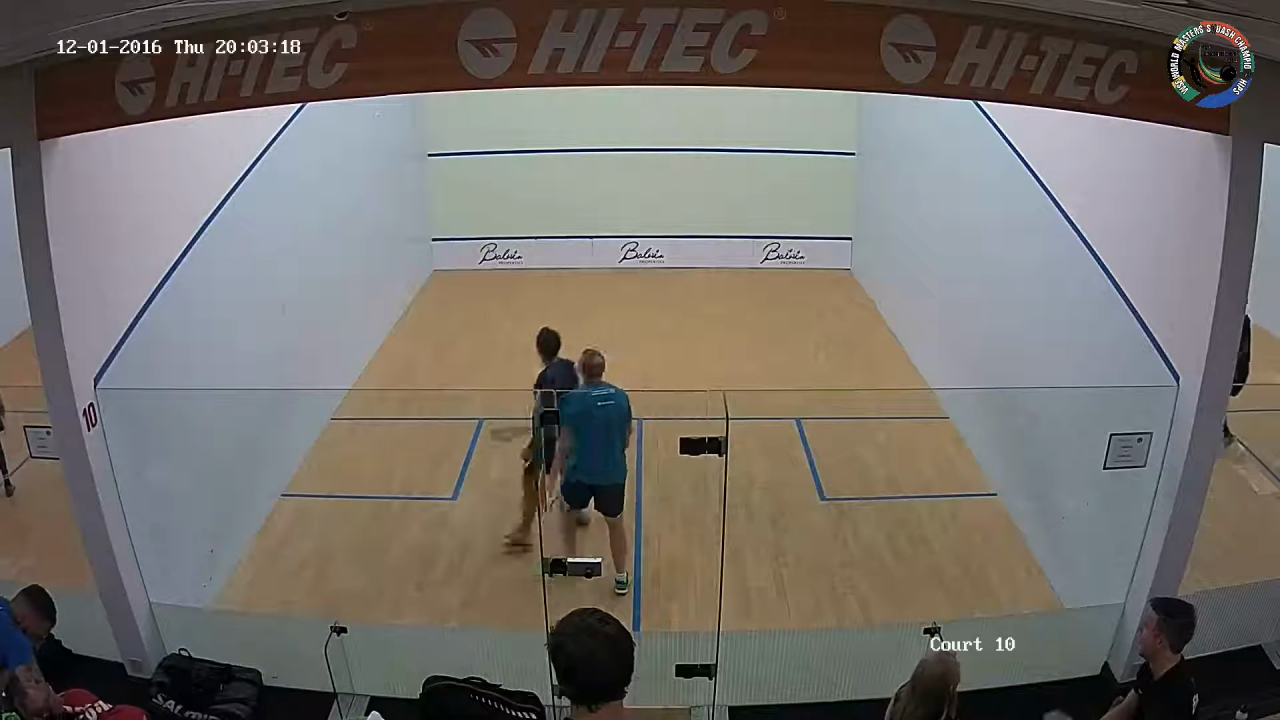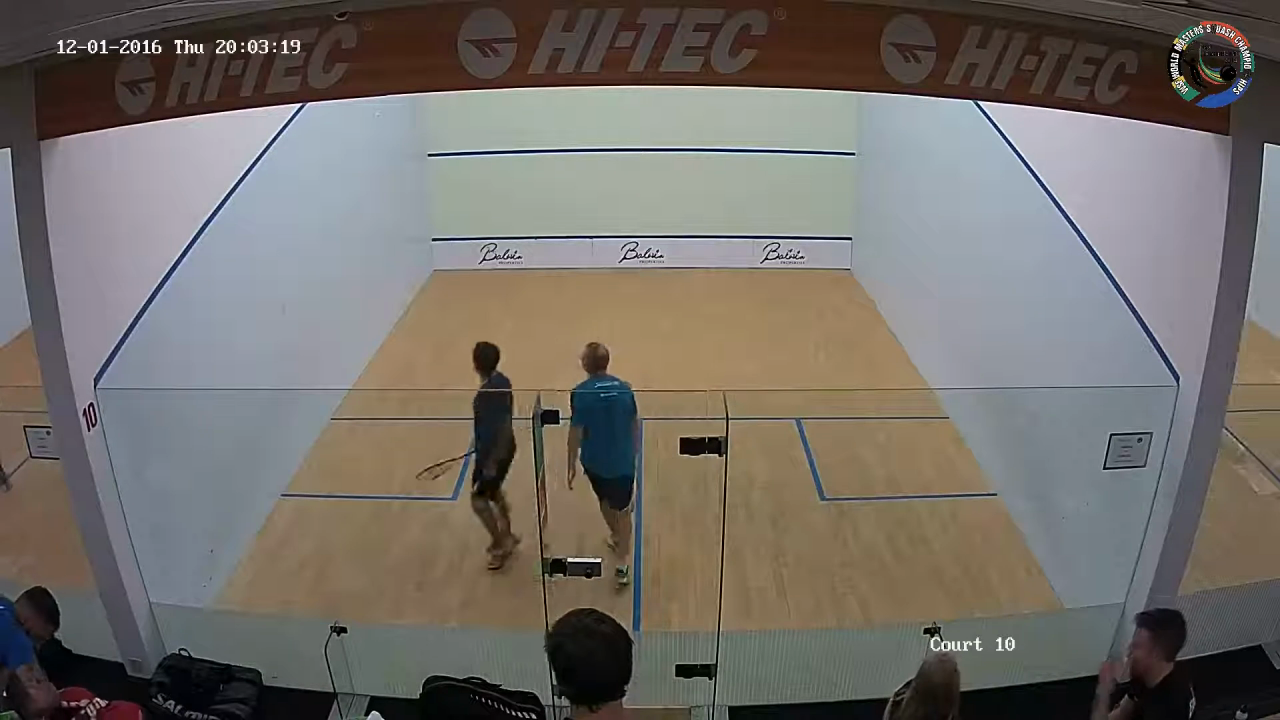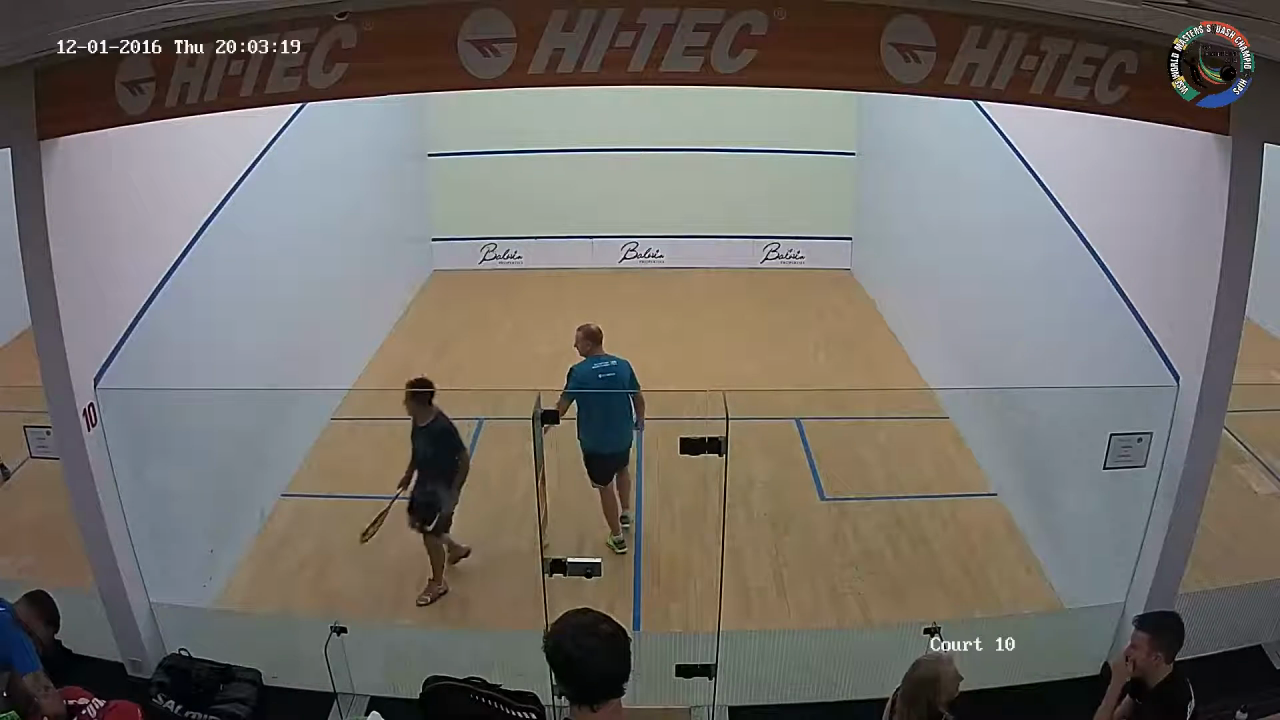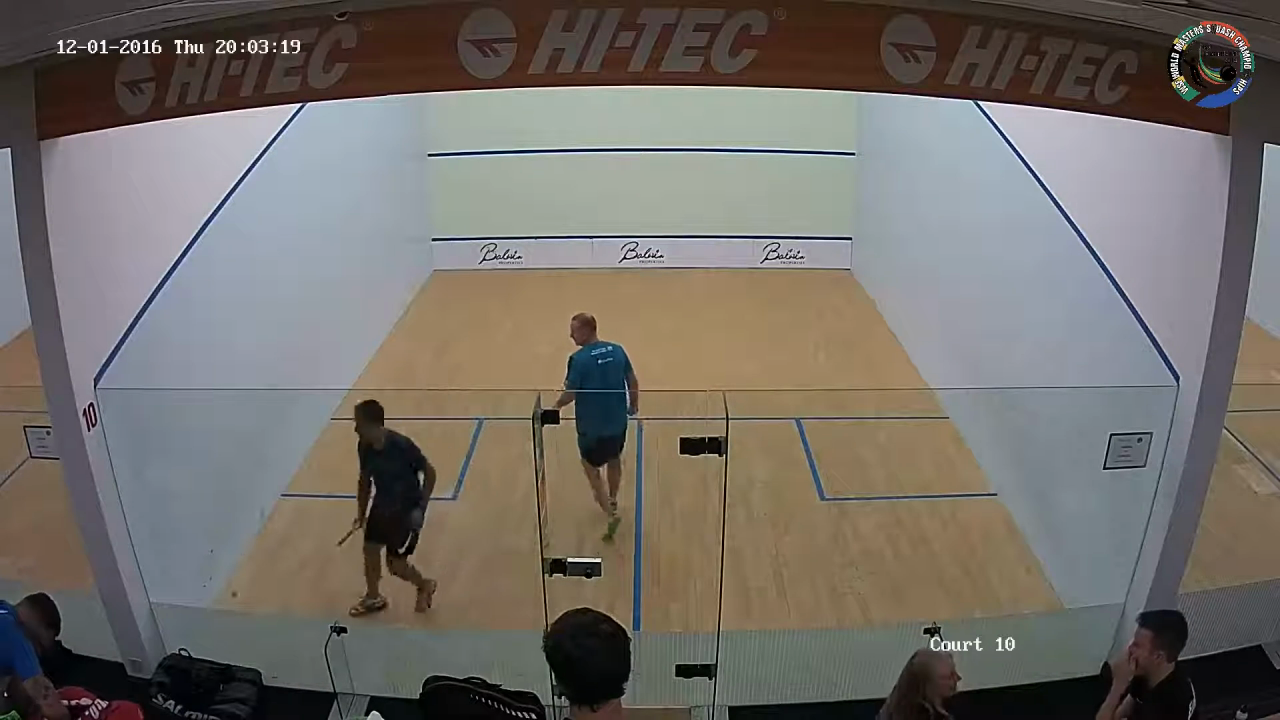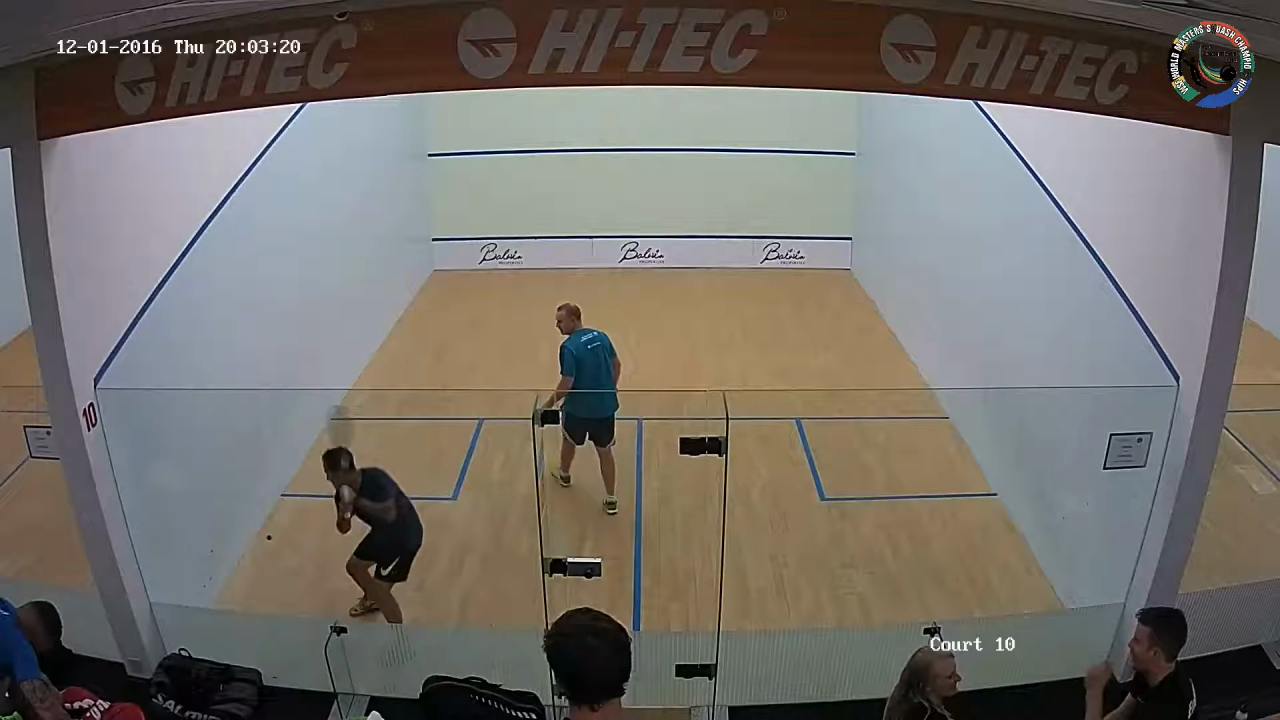
dt=0.3s
person 1, frame 1
left shoulder: (574, 399)
right shoulder: (620, 396)
left elbow: (565, 440)
right elbow: (628, 431)
left wrist: (555, 469)
left hip: (580, 470)
right hip: (613, 471)
left knee: (569, 510)
right knee: (614, 522)
left ankle: (569, 557)
right ankle: (621, 578)
person 1, frame 2
left shoulder: (581, 393)
right shoulder: (624, 388)
left elbow: (576, 433)
right elbow: (634, 424)
left wrist: (571, 466)
right wrist: (633, 448)
left hip: (594, 461)
right hip: (623, 461)
left knee: (605, 500)
right knee: (622, 510)
left ankle: (617, 538)
right ankle: (621, 568)
person 1, frame 3
left shoulder: (579, 372)
right shoulder: (623, 365)
left elbow: (563, 406)
right elbow: (639, 398)
left wrist: (547, 425)
right wrist: (640, 419)
left hip: (595, 442)
right hip: (623, 436)
left knee: (605, 487)
right knee: (622, 470)
left ankle: (617, 537)
right ankle: (625, 514)
person 1, frame 4
left shoulder: (578, 360)
right shoulder: (618, 351)
left elbow: (569, 395)
right elbow: (633, 382)
left wrist: (554, 408)
right wrist: (634, 404)
left hip: (592, 425)
right hip: (617, 420)
left knee: (591, 468)
right knee: (614, 461)
left ankle: (608, 507)
right ankle: (612, 502)
person 1, frame 5
left shoulder: (569, 347)
right shoulder: (601, 337)
left elbow: (567, 383)
right elbow: (617, 365)
left wrist: (551, 401)
right wrist: (611, 387)
left hip: (579, 408)
right hip: (606, 405)
left knee: (569, 441)
right knee: (605, 451)
left ankle: (564, 474)
right ankle: (611, 498)
person 2, frame 1
left shoulder: (546, 377)
right shoulder: (568, 367)
left elbow: (543, 415)
left wrist: (531, 446)
left hip: (550, 432)
left knee: (530, 476)
left ankle: (524, 532)
person 2, frame 2
left shoulder: (492, 393)
right shoulder: (498, 381)
left elbow: (506, 431)
left wrist: (492, 462)
left hip: (493, 455)
right hip: (491, 450)
left knee: (479, 502)
right knee: (494, 493)
left ankle: (502, 543)
right ankle: (506, 536)
person 2, frame 3
left shoulder: (443, 428)
right shoulder: (418, 419)
left elbow: (463, 461)
left wrist: (453, 494)
right wrist: (409, 473)
left hip: (440, 488)
right hip: (423, 483)
left knee: (431, 536)
right knee: (415, 522)
left ankle: (438, 583)
right ankle: (456, 549)
person 2, frame 4
left shoulder: (402, 446)
right shoulder: (365, 448)
left elbow: (430, 473)
right elbow: (364, 480)
left wrist: (421, 509)
right wrist: (362, 513)
left hip: (408, 510)
right hip: (381, 508)
left knee: (396, 565)
right knee: (369, 552)
left ankle: (424, 586)
right ankle: (373, 597)
person 2, frame 5
left shoulder: (376, 478)
right shoulder: (344, 492)
left elbow: (389, 515)
right elbow: (344, 528)
left wrist: (358, 502)
right wrist: (344, 513)
left hip: (406, 537)
right hip: (382, 532)
left knee: (381, 588)
right knee: (354, 566)
right ankle: (371, 600)
